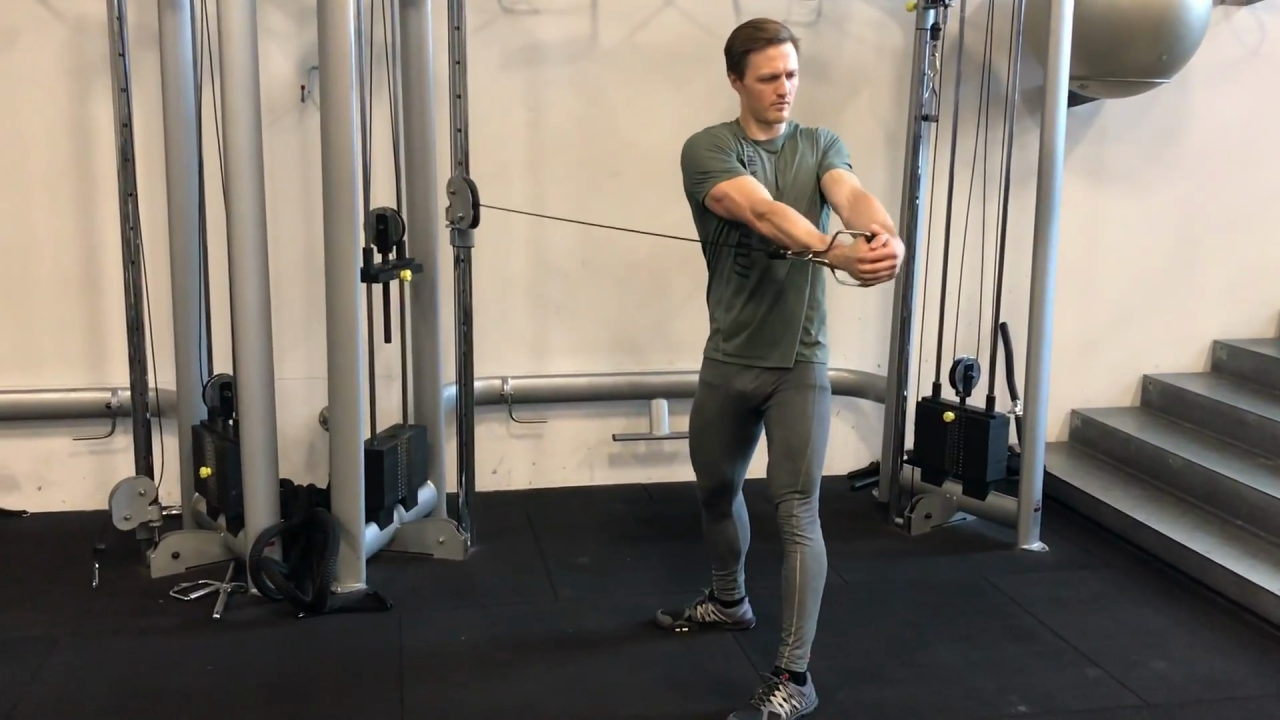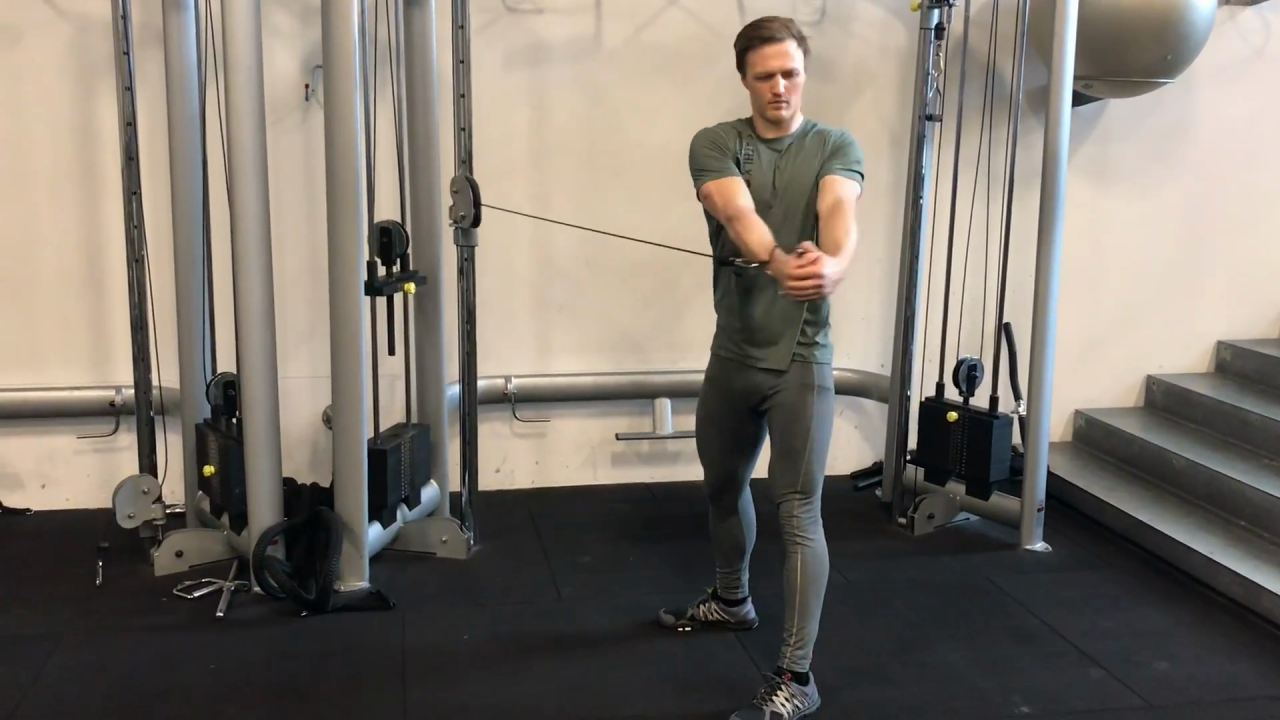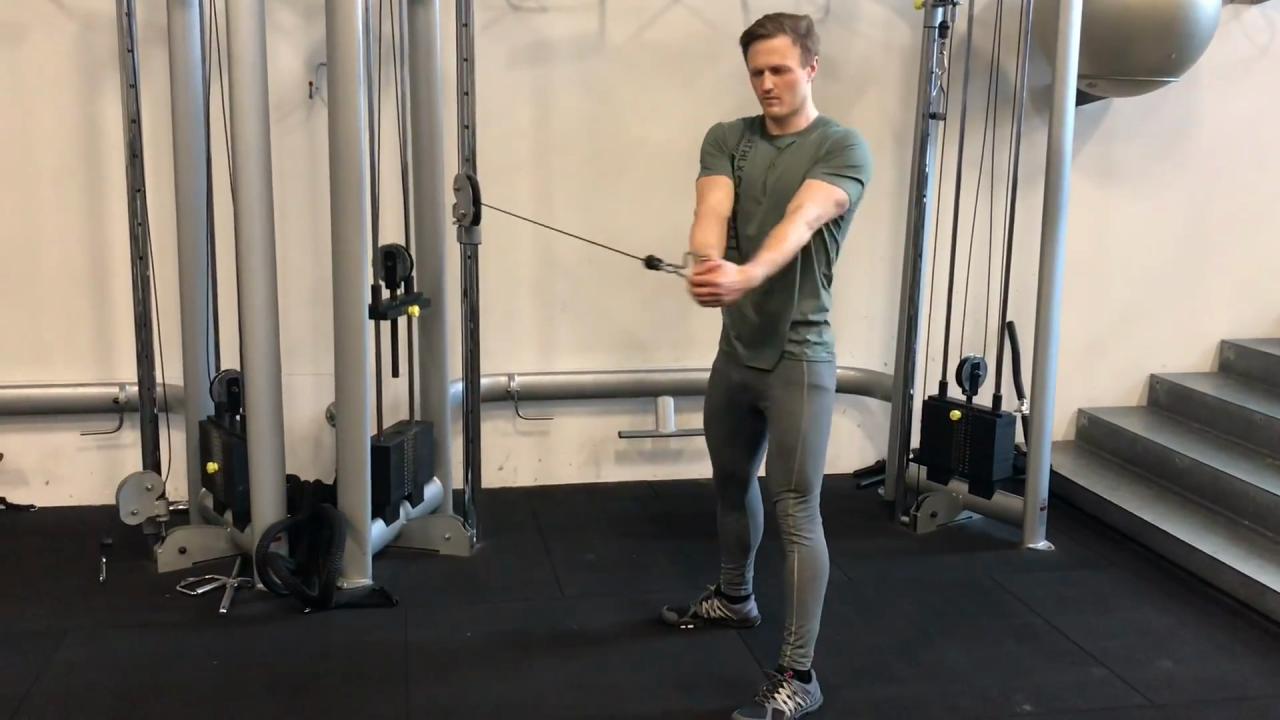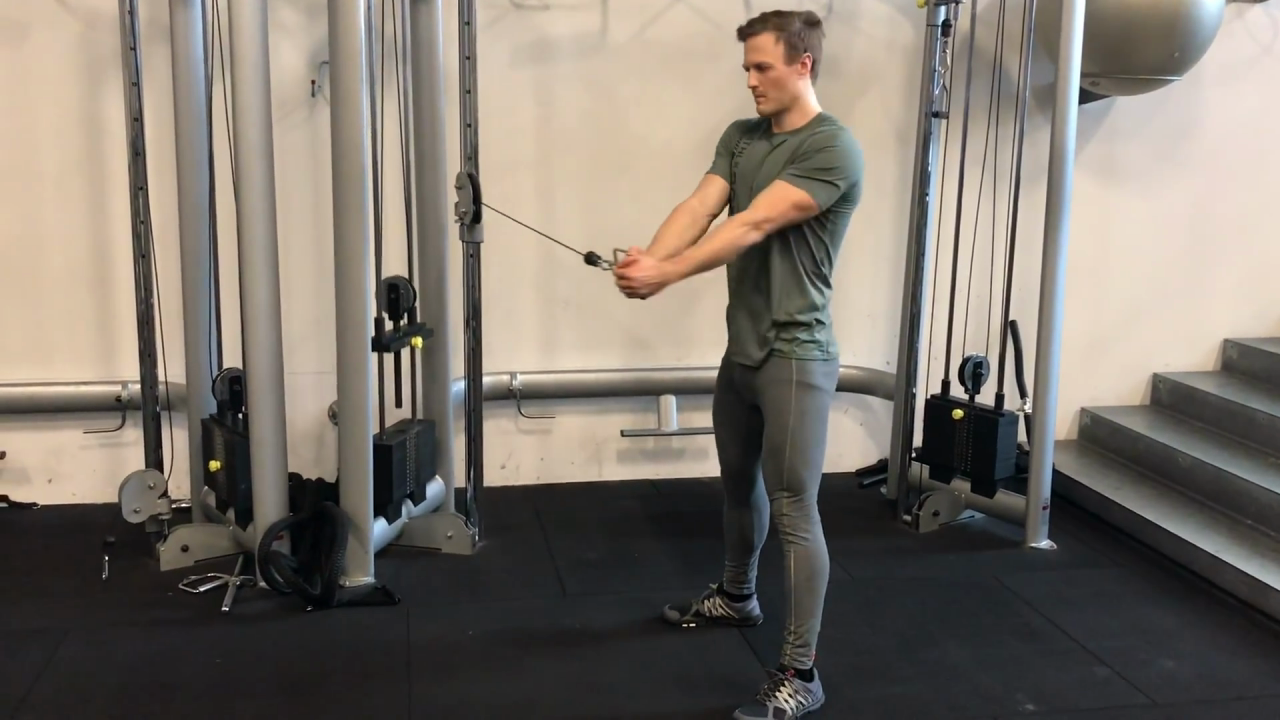
dt=0.3s
person 1, frame 1
left shoulder: (822, 145)
right shoulder: (707, 149)
left elbow: (852, 195)
right elbow: (764, 214)
left wrist: (885, 235)
right wrist: (840, 253)
left hip: (800, 360)
right hip: (729, 359)
left knee: (796, 513)
right knee: (716, 490)
right ankle: (729, 600)
person 1, frame 2
left shoulder: (836, 147)
right shoulder: (714, 144)
left elbow: (838, 211)
right elbow: (741, 217)
left wrist: (833, 263)
right wrist: (778, 262)
left hip: (801, 359)
right hip: (733, 353)
left knee: (797, 514)
right knee: (723, 488)
right ankle: (731, 600)
person 1, frame 3
left shoulder: (843, 148)
right shoulder: (725, 139)
left elbow: (799, 223)
right elbow: (712, 213)
left wrist: (748, 275)
right wrist: (709, 264)
left hip: (798, 357)
right hip: (735, 350)
left knee: (795, 512)
right knee: (731, 483)
right ankle: (733, 597)
person 1, frame 4
left shoulder: (834, 148)
right shoulder: (741, 137)
left elbow: (752, 228)
right elbow: (699, 207)
left wrist: (666, 275)
right wrist: (648, 257)
left hip: (794, 358)
right hip: (741, 348)
left knee: (793, 510)
right knee: (739, 485)
right ankle: (736, 595)
